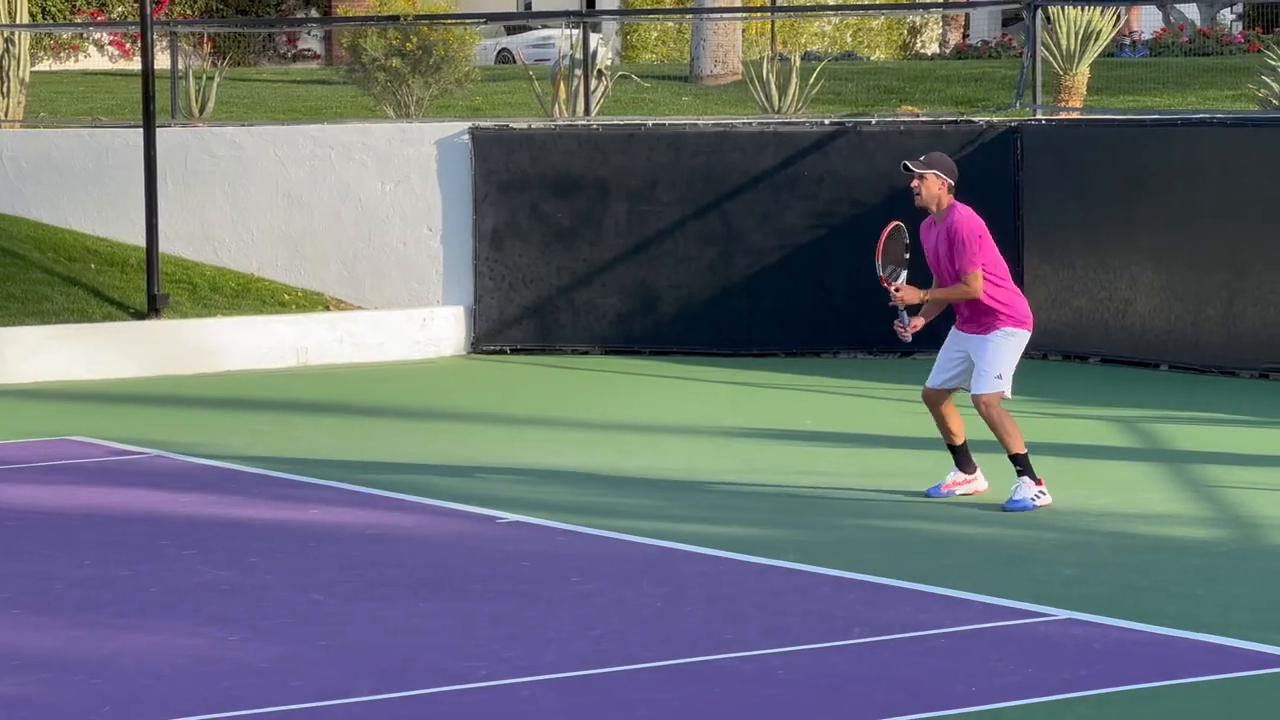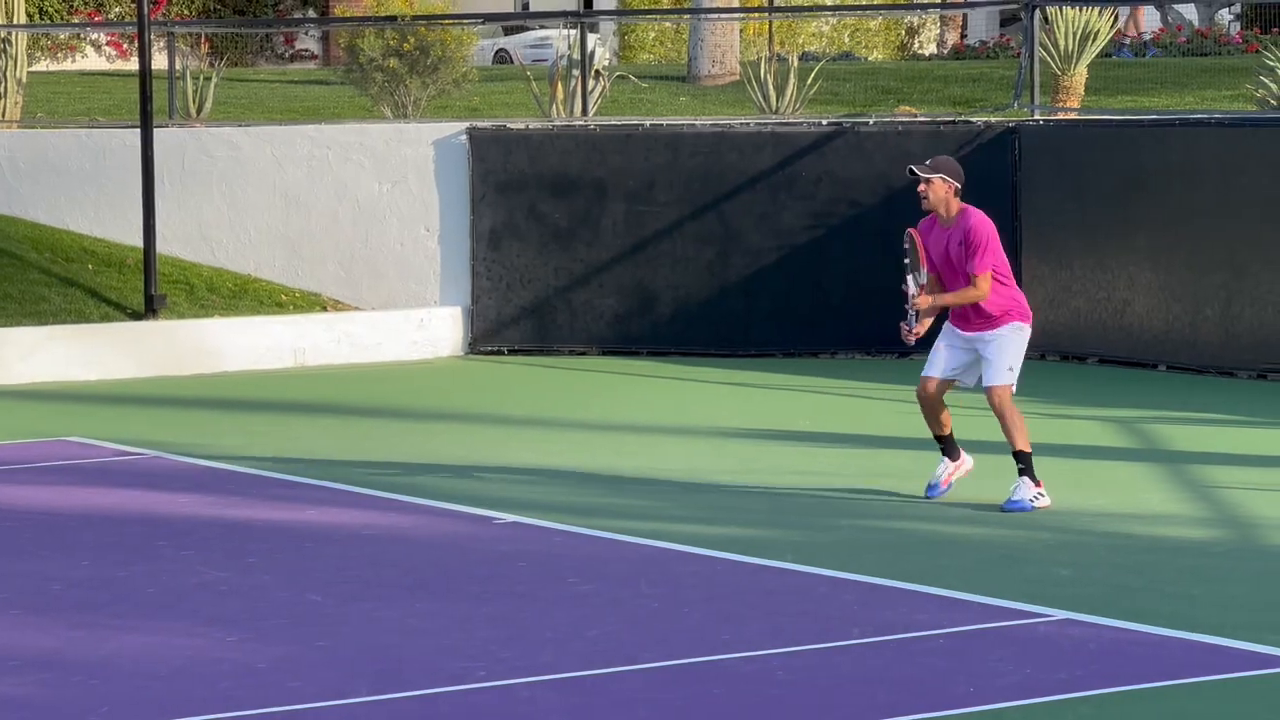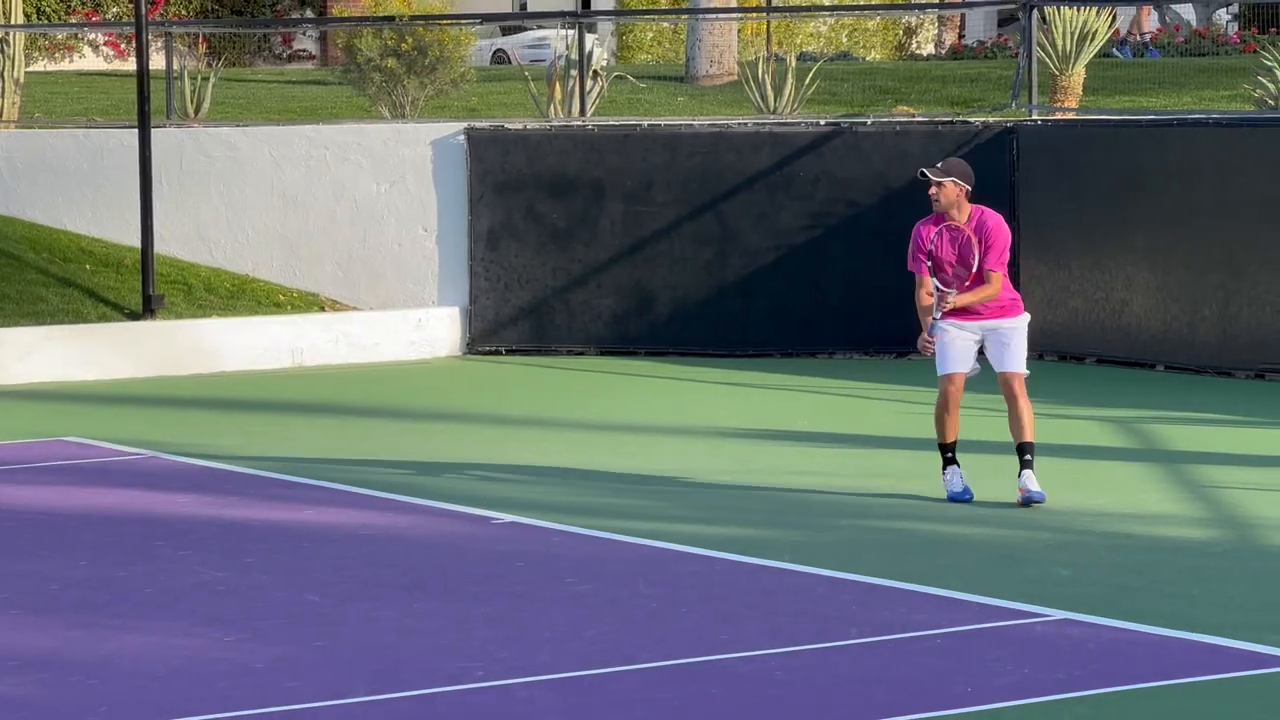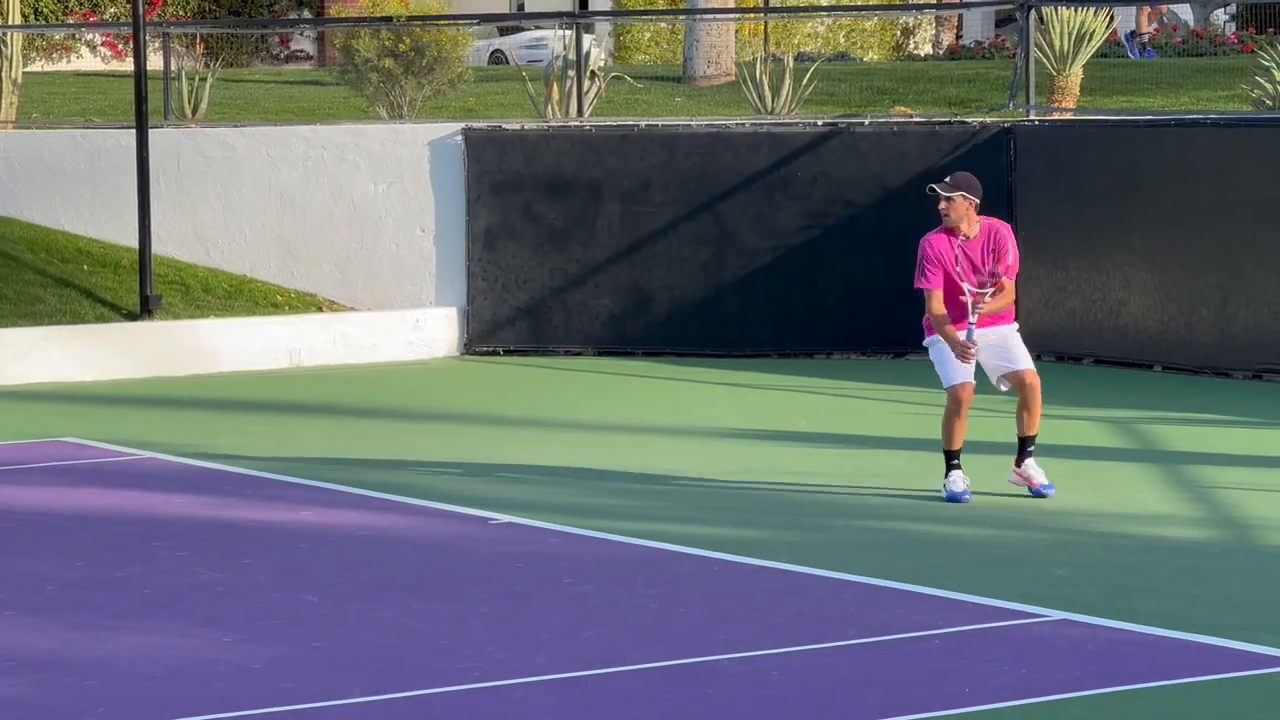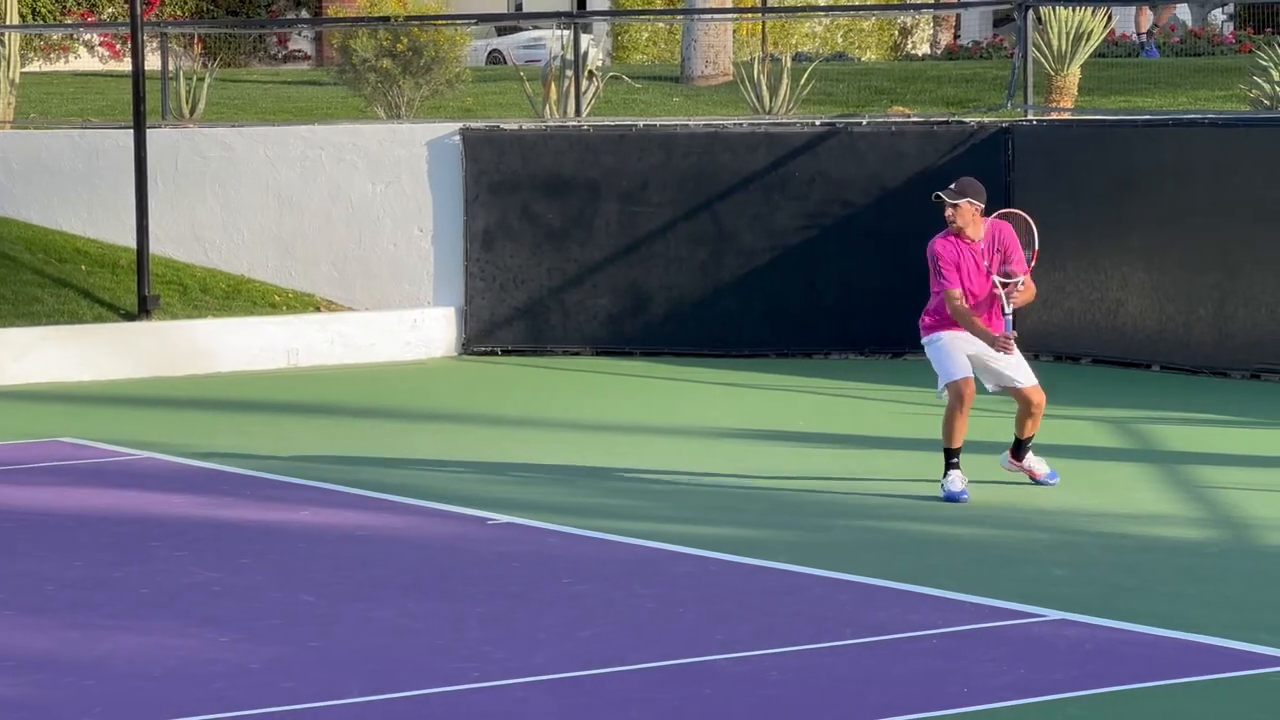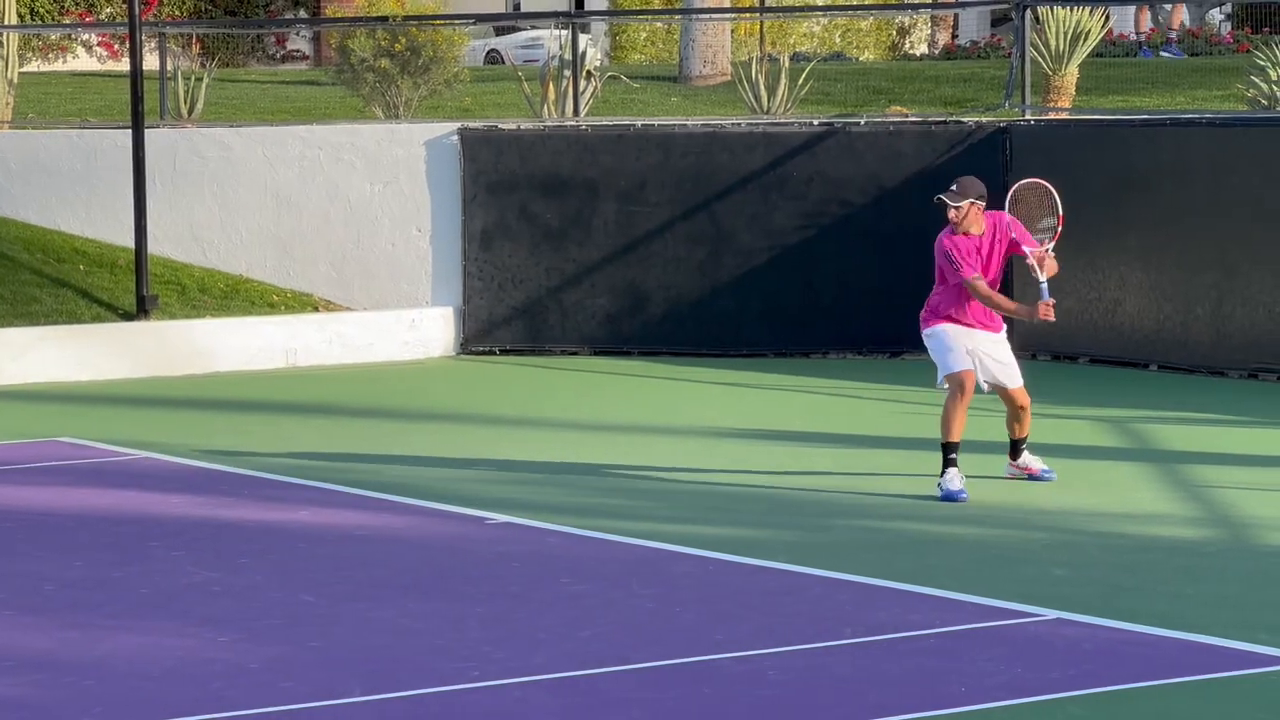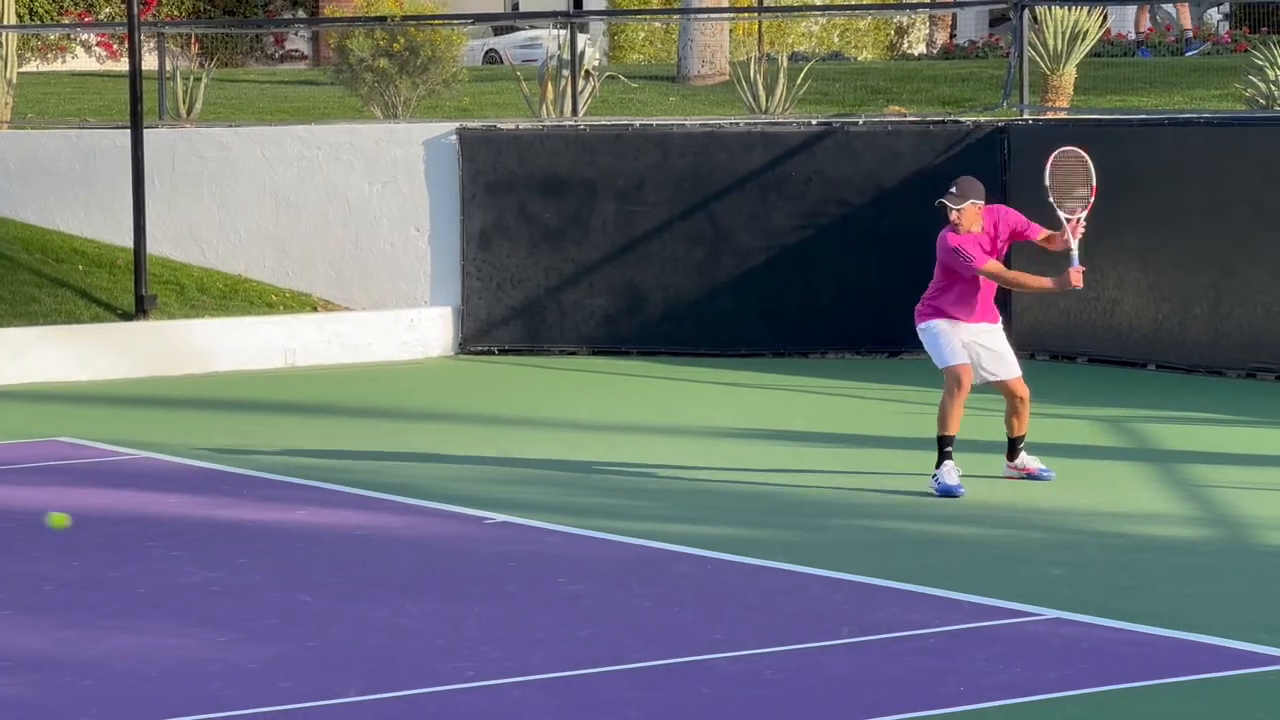
dt=0.1s
person 1, frame 1
left shoulder: (963, 223)
right shoulder: (927, 228)
left elbow: (974, 288)
left wrist: (920, 297)
right wrist: (920, 318)
left hip: (1005, 324)
right hip: (967, 327)
left knee: (986, 401)
right knee: (934, 395)
left ankle: (1032, 484)
right ankle: (968, 473)
person 1, frame 2
left shoulder: (976, 225)
right shoulder: (925, 229)
left elbow: (981, 290)
right elbow: (936, 284)
left wrist: (932, 301)
right wrist: (922, 321)
left hip: (1004, 321)
right hip: (961, 325)
left knee: (998, 395)
right knee: (927, 390)
left ankle: (1031, 484)
right ankle: (953, 459)
person 1, frame 3
left shoulder: (991, 223)
right shoulder: (924, 231)
left elbow: (994, 286)
right elbow: (923, 291)
left wrist: (954, 301)
right wrist: (925, 330)
left hip: (1004, 314)
right hip: (951, 321)
left knee: (1014, 383)
right knee: (950, 387)
left ankle: (1028, 474)
right ankle: (951, 468)
person 1, frame 4
left shoulder: (999, 233)
right shoulder: (932, 243)
left elbow: (1007, 295)
right elbow: (935, 307)
left wrist: (981, 308)
right wrist: (952, 341)
left hip: (996, 326)
right hip: (951, 332)
left knee: (1030, 382)
right knee: (961, 394)
left ankle: (1024, 465)
right ankle: (954, 473)
person 1, frame 5
left shoulder: (1003, 233)
right shoulder: (940, 247)
left elbow: (1028, 288)
right elbow: (955, 307)
left wrist: (1017, 294)
right wrist: (989, 336)
left hip: (993, 331)
right hip: (946, 331)
left knee: (1034, 400)
right knee: (962, 391)
left ankle: (1019, 456)
right ankle: (952, 472)
person 1, frame 6
left shoulder: (1004, 222)
right shoulder: (947, 243)
left elbow: (1045, 262)
right elbow: (982, 292)
left wrist: (1046, 263)
right wrist: (1027, 312)
left hip: (988, 326)
right hip: (945, 324)
left knee: (1020, 402)
right knee: (964, 383)
left ankle: (1017, 457)
right ankle: (950, 471)
person 1, frame 7
left shoulder: (1001, 215)
right shoulder: (951, 241)
left elbow: (1047, 239)
right elbow: (1005, 278)
left wrist: (1070, 233)
right wrist: (1060, 284)
left hip: (983, 323)
right hip: (940, 320)
left knee: (1019, 394)
right knee: (959, 379)
left ankle: (1015, 458)
right ankle: (945, 466)
